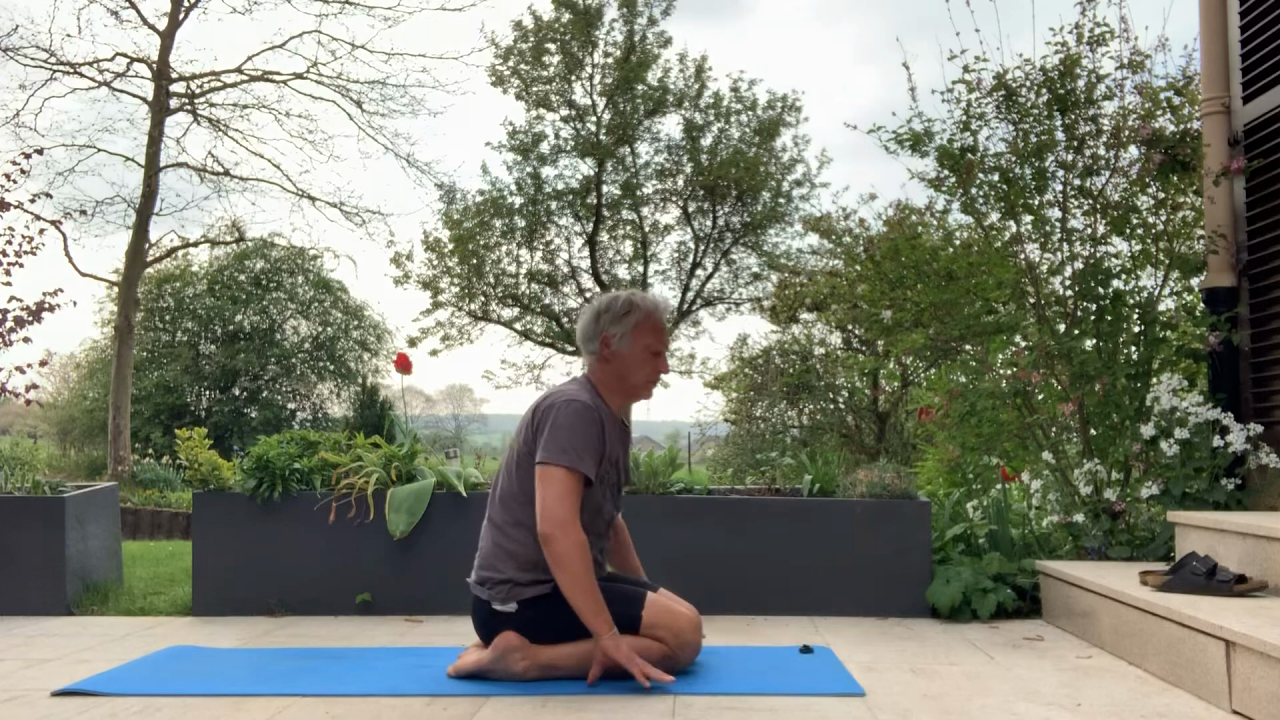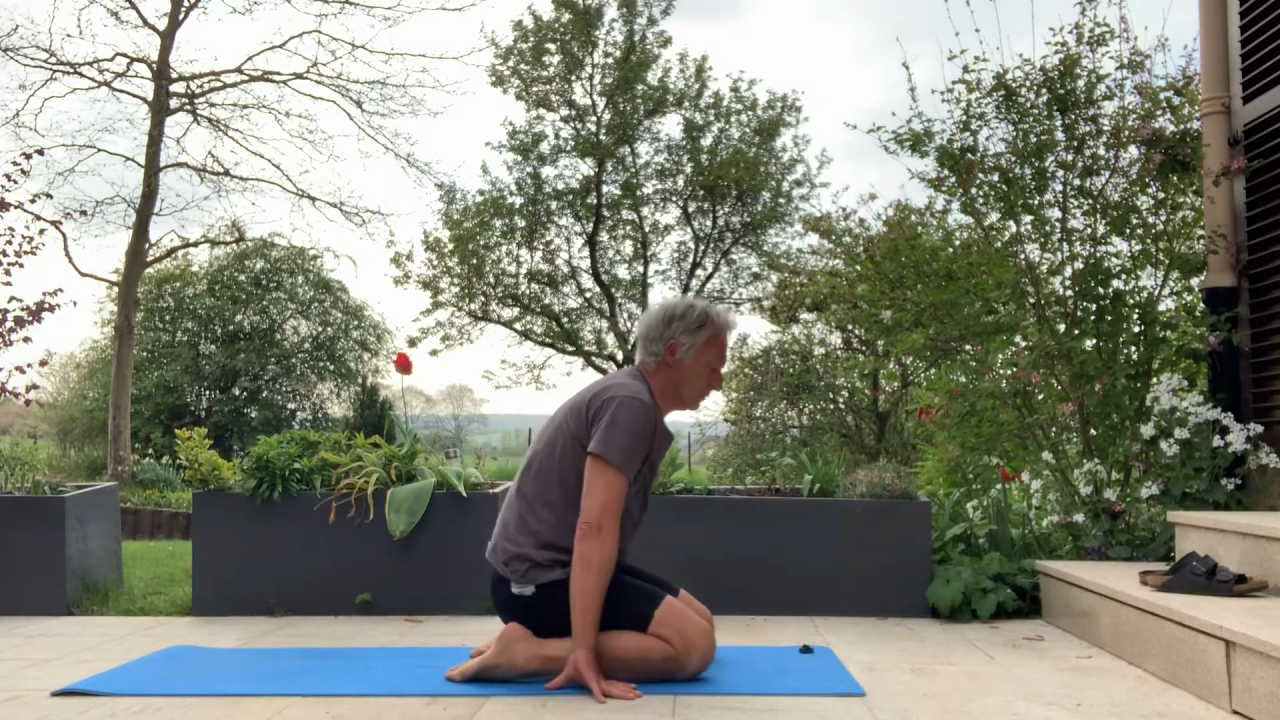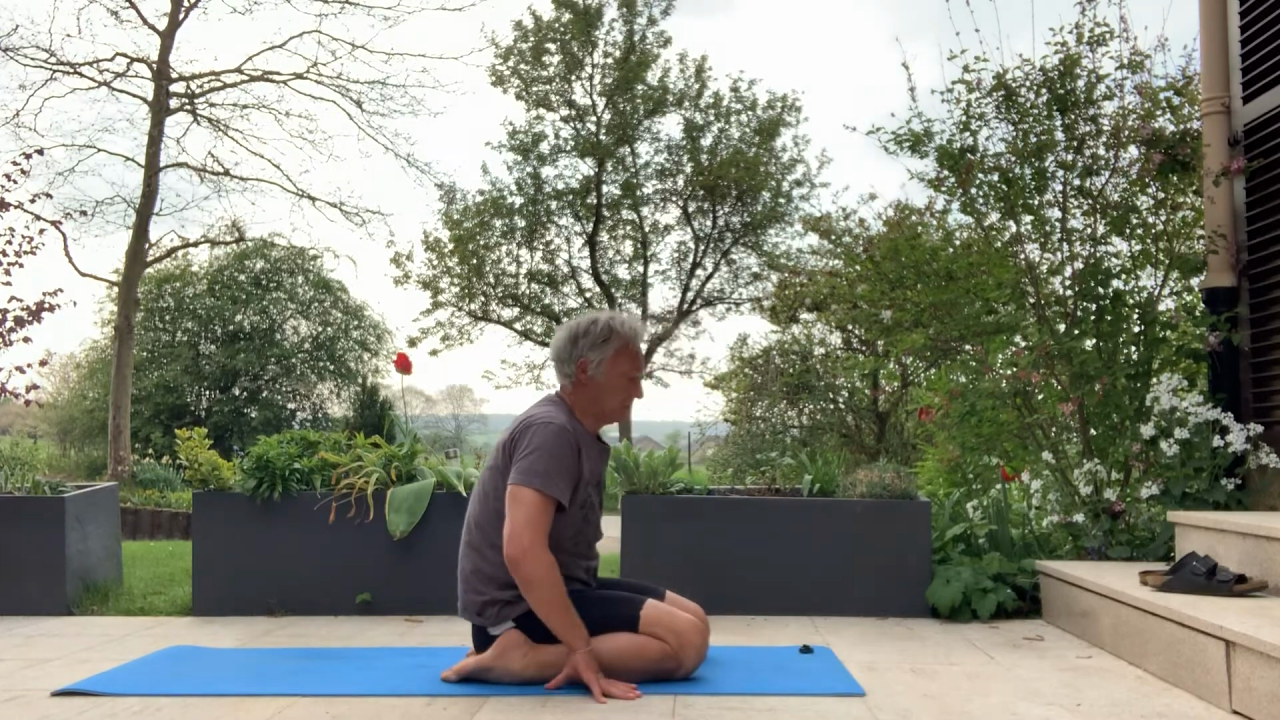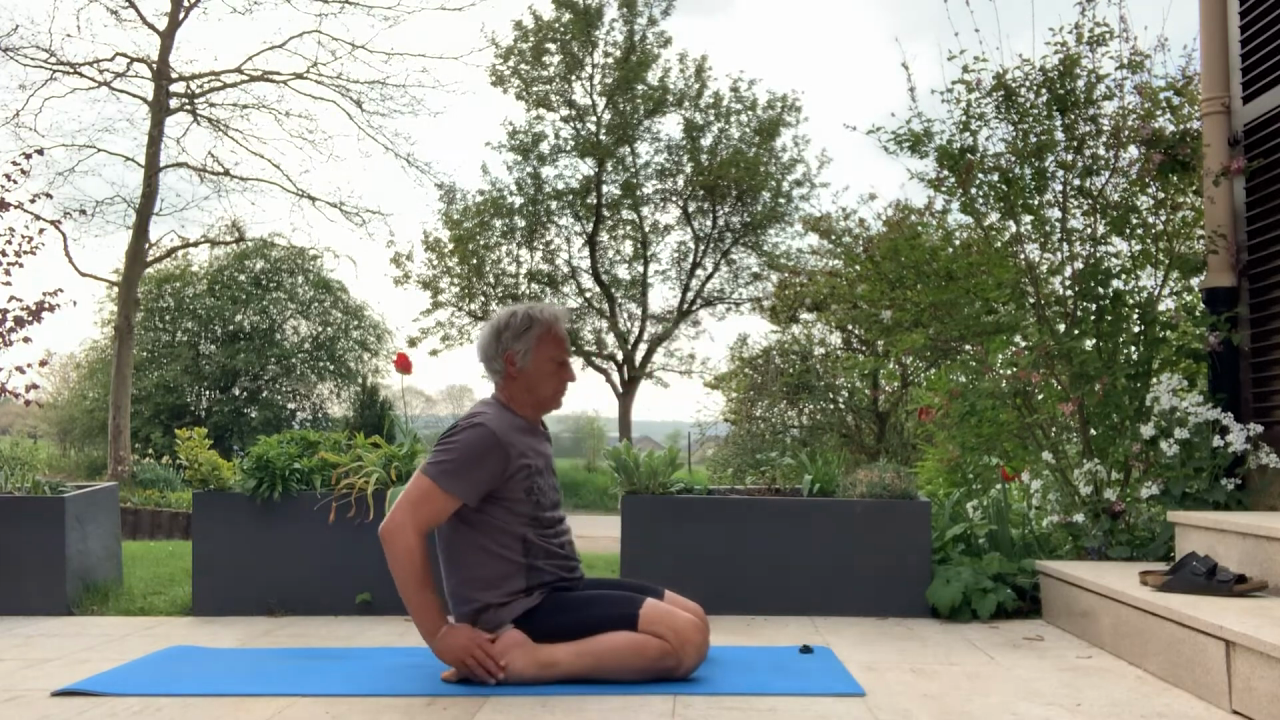
dt=1s
person 1, frame 1
left shoulder: (610, 419)
right shoulder: (575, 409)
left elbow: (609, 524)
right elbow: (556, 530)
left wrist: (643, 591)
right wrist: (607, 637)
left hip: (551, 587)
right hip: (521, 599)
left knee: (681, 615)
right knee: (681, 633)
left ankle: (522, 643)
right ankle: (524, 657)
person 1, frame 2
left shoulder: (629, 397)
right shoulder: (629, 404)
right elbow: (594, 529)
right wrist: (584, 650)
left hip: (561, 569)
right hip: (538, 581)
left knee: (700, 622)
right knee: (693, 645)
left ankle: (534, 638)
right ankle: (526, 651)
person 1, frame 3
left shoulder: (580, 432)
right shoulder: (551, 432)
right elbow: (522, 550)
right wrist: (581, 649)
left hip: (555, 595)
right hip: (517, 611)
left knee: (693, 619)
right knee: (685, 641)
left ankle: (532, 649)
right ankle: (520, 658)
person 1, frame 4
left shoulder: (529, 429)
right shoulder: (485, 435)
right elbow: (399, 529)
right wrist: (439, 634)
left hip: (555, 594)
right hip: (520, 616)
left knee: (694, 620)
right knee: (686, 640)
left ankle: (531, 649)
right ankle: (518, 658)
